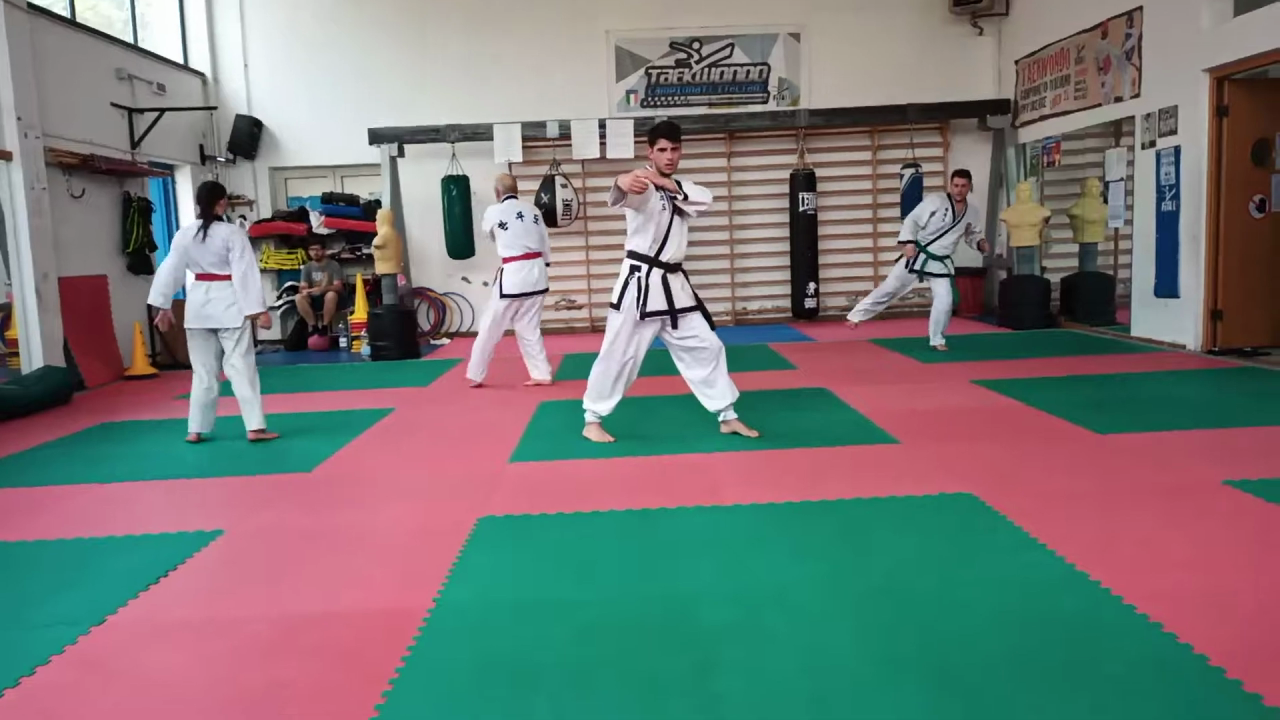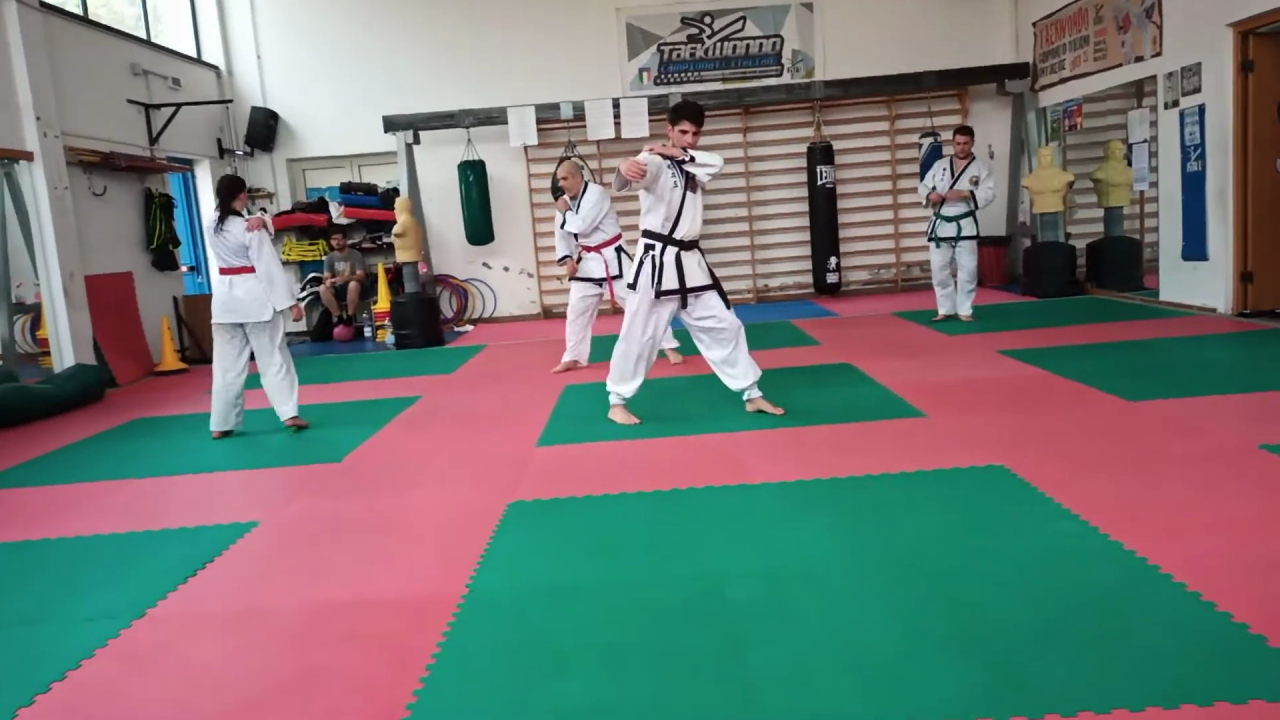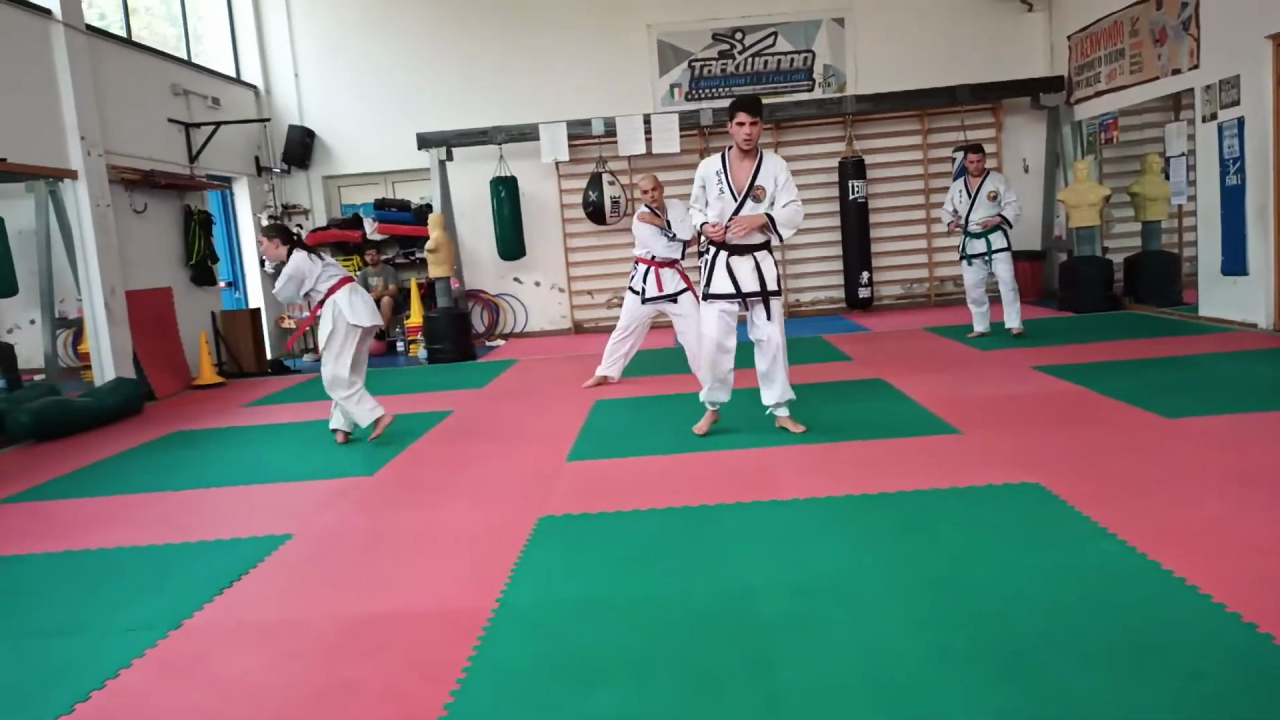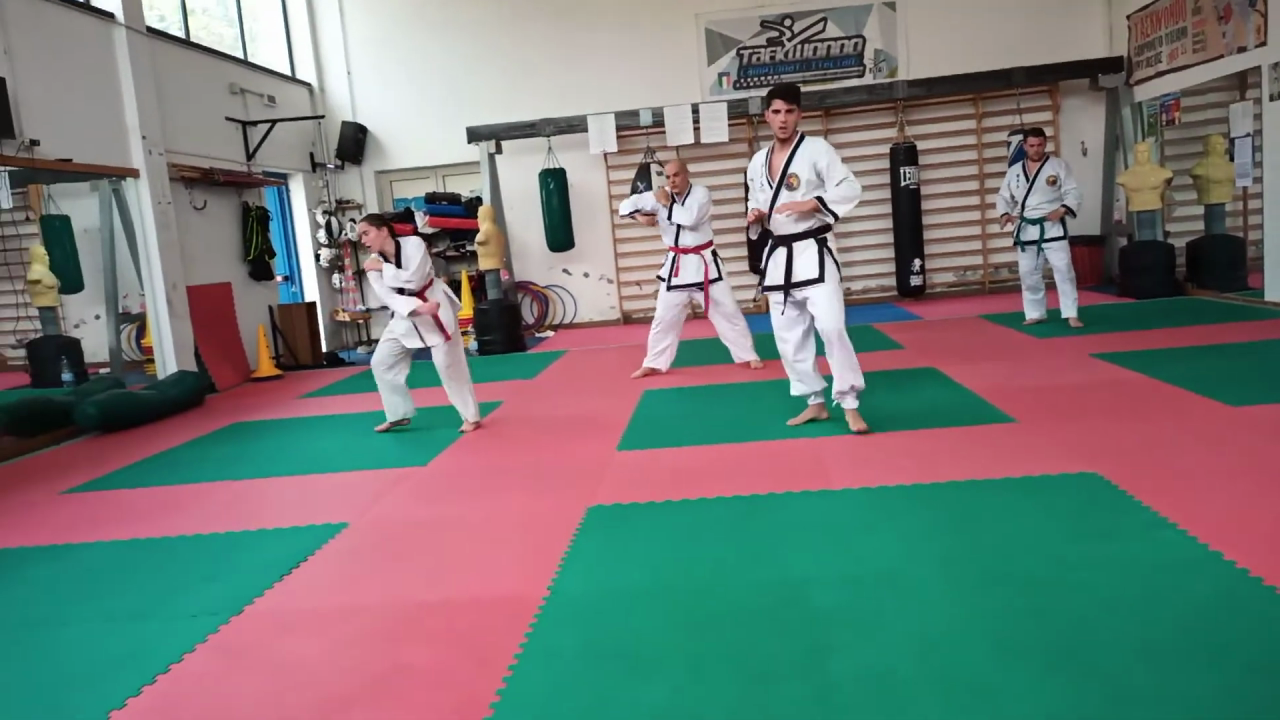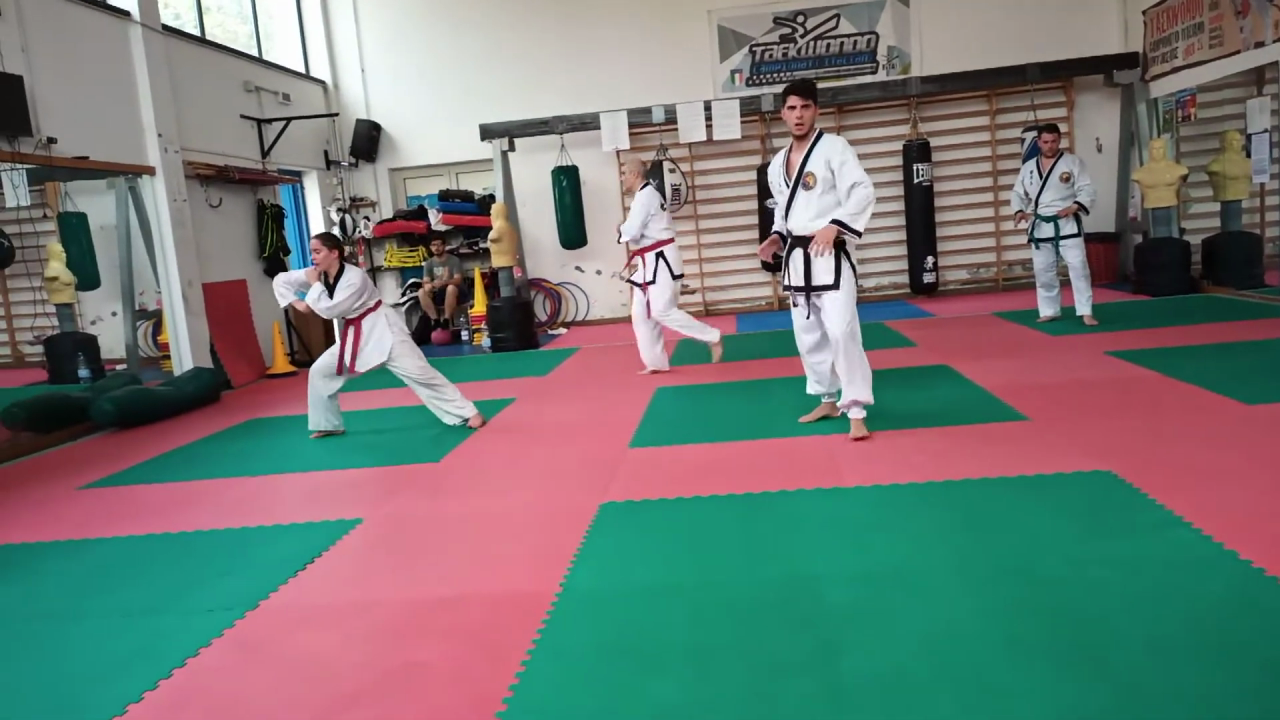
dt=0.5s
person 1, frame 1
left shoulder: (676, 186)
right shoulder: (644, 184)
left elbow: (705, 200)
right elbow: (623, 196)
left wrist: (669, 184)
right wrist: (622, 183)
left hip: (673, 282)
right hip: (641, 281)
left knee: (706, 346)
right knee: (619, 354)
left ankle: (727, 416)
right ankle: (592, 420)
person 1, frame 2
left shoulder: (692, 163)
right shoulder: (651, 161)
left elbow: (717, 165)
right elbow: (633, 172)
left wrist: (678, 153)
right wrist: (624, 169)
left hip: (690, 261)
right hip: (657, 260)
left knee: (724, 325)
right knee: (639, 334)
left ankle: (752, 393)
right ankle: (617, 402)
person 1, frame 3
left shoulder: (775, 166)
right shoulder: (710, 166)
left elbow: (794, 212)
right elbow: (696, 208)
left wrist: (763, 219)
right wrist: (705, 227)
left hip: (759, 264)
right hip: (720, 265)
left knee: (770, 340)
right knee: (715, 341)
left ankle: (780, 410)
right ankle: (712, 407)
person 1, frame 4
left shoulder: (817, 149)
right shoulder: (758, 161)
left elbow: (849, 190)
left wrist: (810, 204)
right wrist: (756, 214)
left hip: (812, 252)
right hip: (776, 256)
left knee: (831, 326)
right knee: (789, 336)
left ankle: (850, 402)
right ankle: (816, 401)
person 1, frame 5
left shoulder: (835, 147)
right shoulder: (777, 164)
left elbow: (862, 192)
left wrist: (834, 228)
right wrist: (778, 237)
left hip: (830, 256)
right hip: (797, 258)
left knee: (841, 331)
right knee: (808, 337)
left ankle: (855, 411)
right ankle: (828, 399)
person 2, frame 1
left shoulder: (184, 235)
right shoulder: (233, 233)
left elbow: (169, 271)
right elbow: (246, 273)
left wrist: (163, 306)
right wrist: (259, 309)
left hip: (198, 304)
right hip: (230, 304)
left knee: (204, 371)
right knee: (241, 366)
left ankle: (196, 429)
right ankle: (255, 427)
person 2, frame 2
left shoulder: (213, 226)
right shoulder: (252, 230)
right elbow: (270, 267)
left wrist: (259, 224)
right wrist: (290, 302)
left hip: (225, 297)
right hip: (255, 296)
left knee: (227, 364)
right knee: (274, 358)
left ankle: (221, 424)
right ankle: (290, 413)
person 2, frame 3
left shoulder: (295, 265)
right shoulder: (309, 257)
left elbow: (286, 296)
left hip: (342, 310)
right hip: (356, 305)
left knee: (336, 375)
right knee: (347, 373)
left ankle: (376, 415)
right ankle: (343, 427)
person 2, frame 4
left shoulder: (414, 243)
right shoulder: (374, 263)
left elbow: (413, 278)
right elbow: (388, 295)
left wrist: (383, 268)
right wrist: (418, 306)
left hip: (435, 304)
right hip: (405, 314)
left knee: (447, 363)
right knee: (382, 362)
left ankle: (471, 416)
right ankle: (399, 414)
person 2, frame 5
left shoulder: (356, 278)
right shoulder: (316, 274)
left elbow: (330, 311)
right elbow: (282, 281)
left wrist: (315, 286)
right wrist: (296, 302)
left hip: (382, 329)
right hip: (354, 335)
left knee: (419, 372)
right knee: (319, 373)
left ankle: (468, 412)
right ankle: (327, 425)
person 3, frame 1
left shoulder: (494, 211)
right shoulder: (532, 210)
left elbow: (490, 233)
right elbow: (545, 244)
left hip: (512, 275)
right hip: (535, 272)
left knee: (490, 329)
right knee: (529, 329)
left ankle: (475, 375)
right ankle: (541, 374)
person 3, frame 2
left shoulder: (596, 193)
right shoulder: (566, 202)
left elbow: (579, 226)
right elbow: (563, 235)
left wrist: (565, 212)
right wrist: (567, 259)
left hip: (612, 256)
right hip: (587, 260)
right knee: (577, 311)
left ankle: (669, 346)
right ankle: (573, 357)
person 3, frame 3
left shoulder: (676, 206)
right shoulder: (641, 219)
left elbow: (689, 233)
right elbow: (662, 248)
left wrist: (661, 222)
right wrist: (684, 244)
left hip: (673, 275)
right hip: (647, 278)
left knee: (693, 322)
right knee: (627, 327)
left ankle: (702, 366)
right ankle: (606, 372)
person 3, frame 4
left shoulder: (701, 193)
right shoulder: (661, 196)
left elbow: (690, 218)
right elbow: (627, 205)
left wrist: (668, 203)
right wrist: (639, 215)
left hip: (703, 262)
right hip: (676, 263)
left knee: (727, 310)
right knee: (666, 316)
left ankle: (749, 355)
right ankle: (653, 363)
person 3, frame 5
left shoulder: (645, 197)
right shoulder: (651, 194)
left elbow: (632, 233)
left wrist: (623, 228)
right wrist: (637, 255)
left hip: (660, 261)
right hip: (652, 261)
left knee: (663, 312)
right knee: (642, 315)
left ankle: (712, 337)
right ankle: (655, 362)
person 4, frame 1
left shoulder: (973, 212)
right shoulder: (935, 200)
left elbow: (973, 234)
right elbow: (912, 221)
left wrist: (980, 243)
right wrist: (908, 242)
left hip: (940, 263)
right hip: (917, 256)
left knee: (944, 302)
right knee: (890, 287)
left ankle: (937, 340)
right ankle: (857, 315)
person 4, frame 2
left shoulder: (981, 167)
right shoulder: (940, 165)
left elbow: (989, 194)
right elbow: (923, 187)
left wrist: (964, 194)
right wrist: (930, 195)
left hip: (964, 224)
right hip: (940, 224)
left knee: (967, 269)
right knee: (939, 268)
left ankle: (964, 310)
right ankle: (946, 309)
person 4, frame 3
left shoulder: (998, 180)
right shoulder: (957, 186)
left elbow: (1014, 207)
right elbow: (946, 210)
left wrist: (997, 220)
right wrist: (951, 223)
left hip: (995, 239)
right hip: (970, 242)
left knee: (1007, 280)
right knee: (973, 287)
left ankle: (1014, 324)
right ankle: (981, 326)
person 4, frame 4
left shoulder: (1059, 166)
right shoulder: (1014, 171)
left elbow: (1073, 193)
right elbow: (1003, 196)
left wrist: (1062, 209)
right wrist: (1005, 213)
left hip: (1052, 227)
right hip: (1026, 229)
left knee: (1063, 269)
right knee: (1028, 273)
left ankle: (1071, 315)
right ankle: (1035, 313)
person 4, frame 5
left shoulder: (1073, 162)
right shoulder: (1028, 167)
left elbow: (1087, 190)
right elbow: (1018, 193)
left wrist: (1075, 206)
right wrist: (1019, 211)
left hip: (1067, 225)
right hip: (1040, 227)
left knee: (1078, 266)
right knee: (1043, 271)
left ankle: (1085, 312)
right ankle: (1049, 311)
